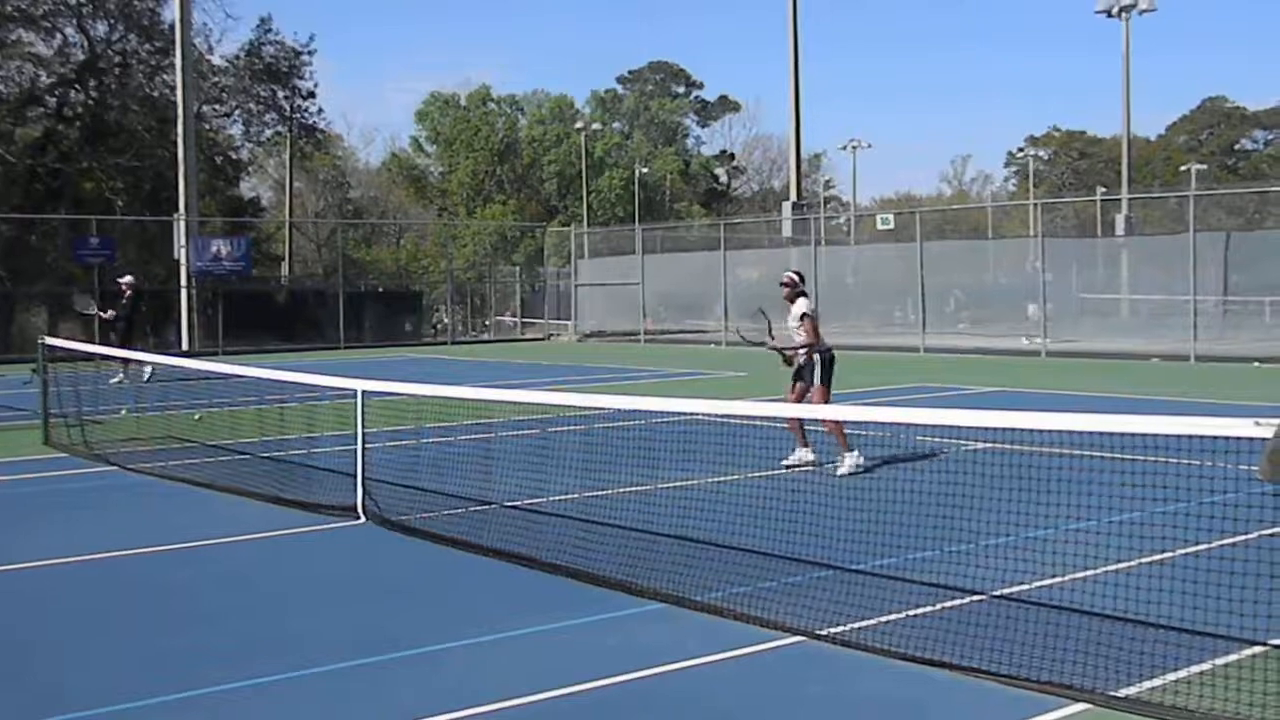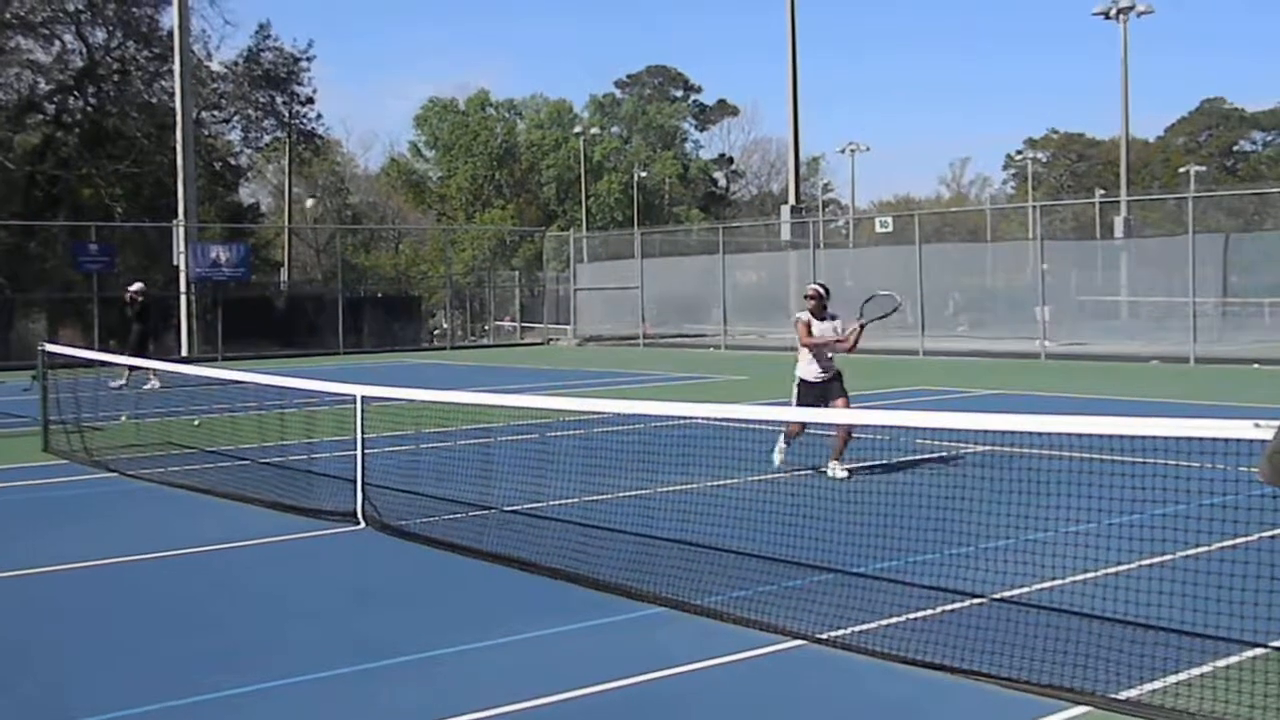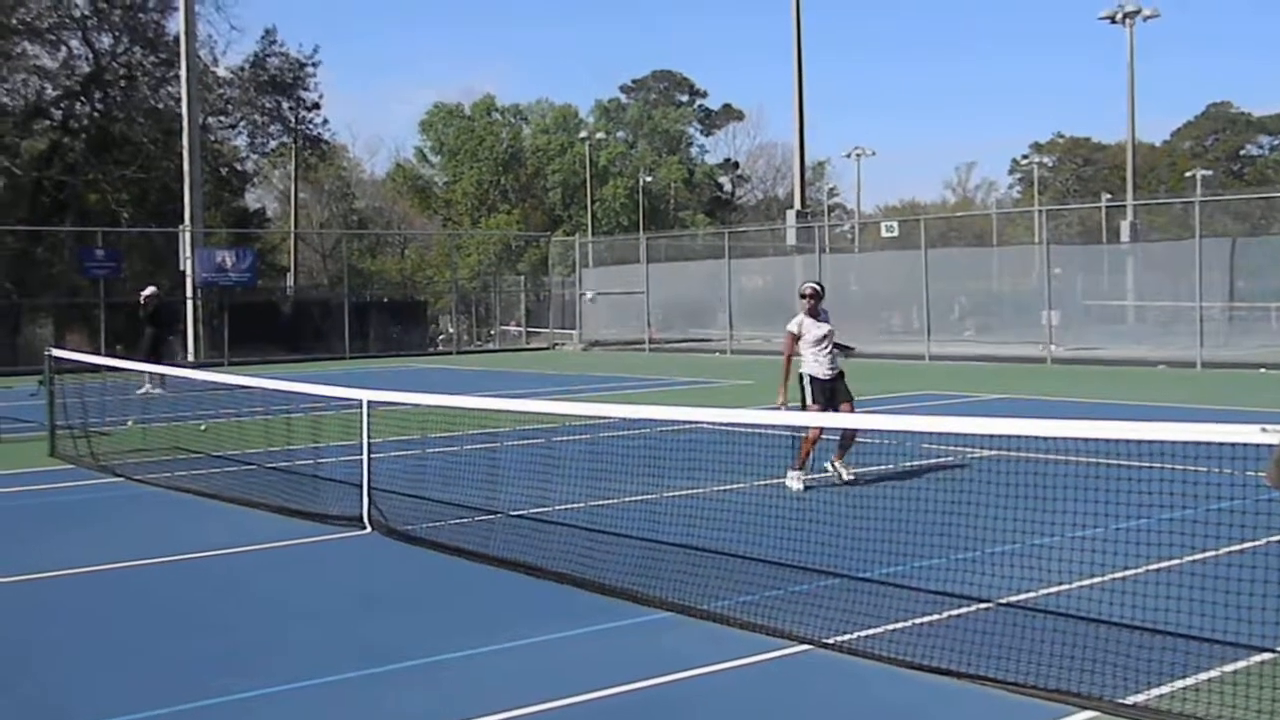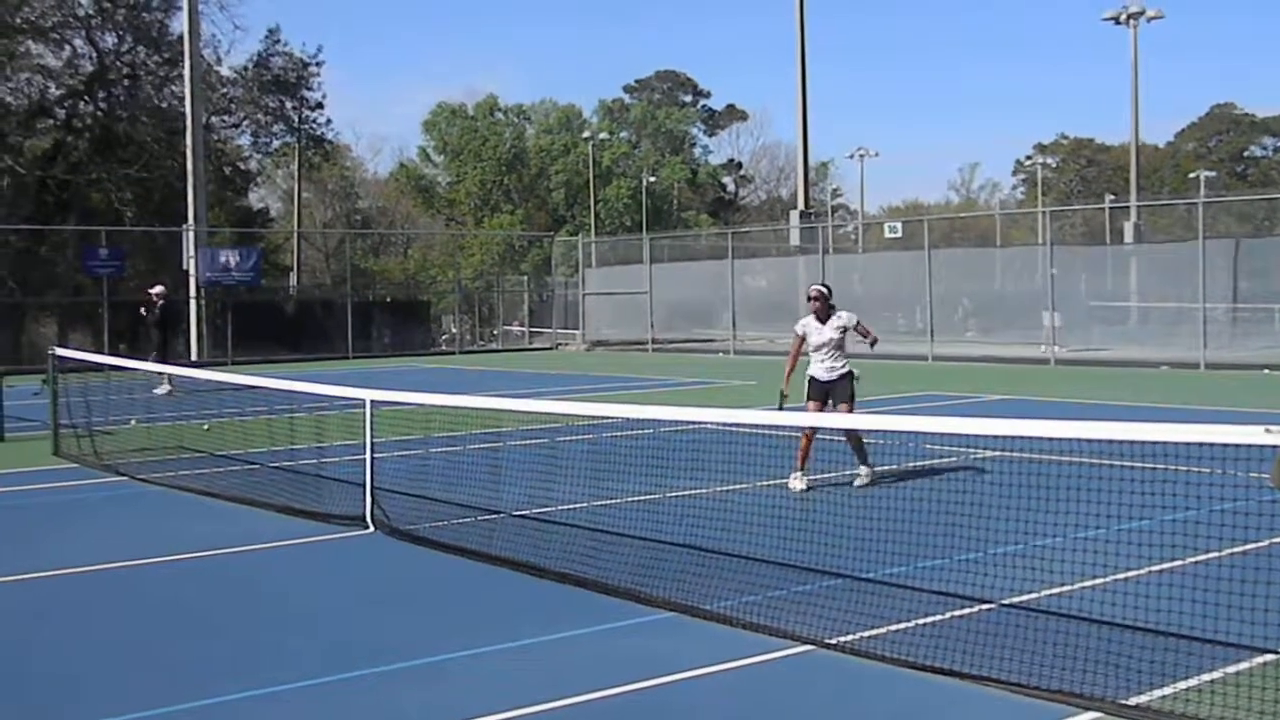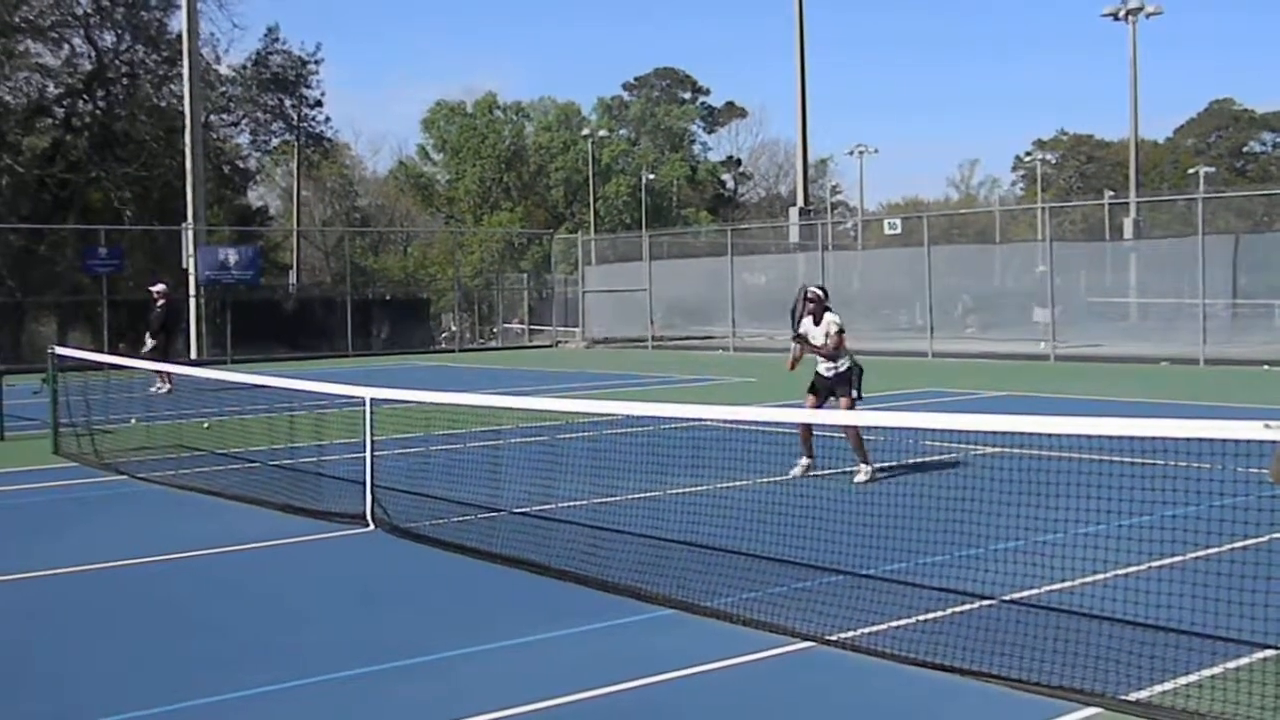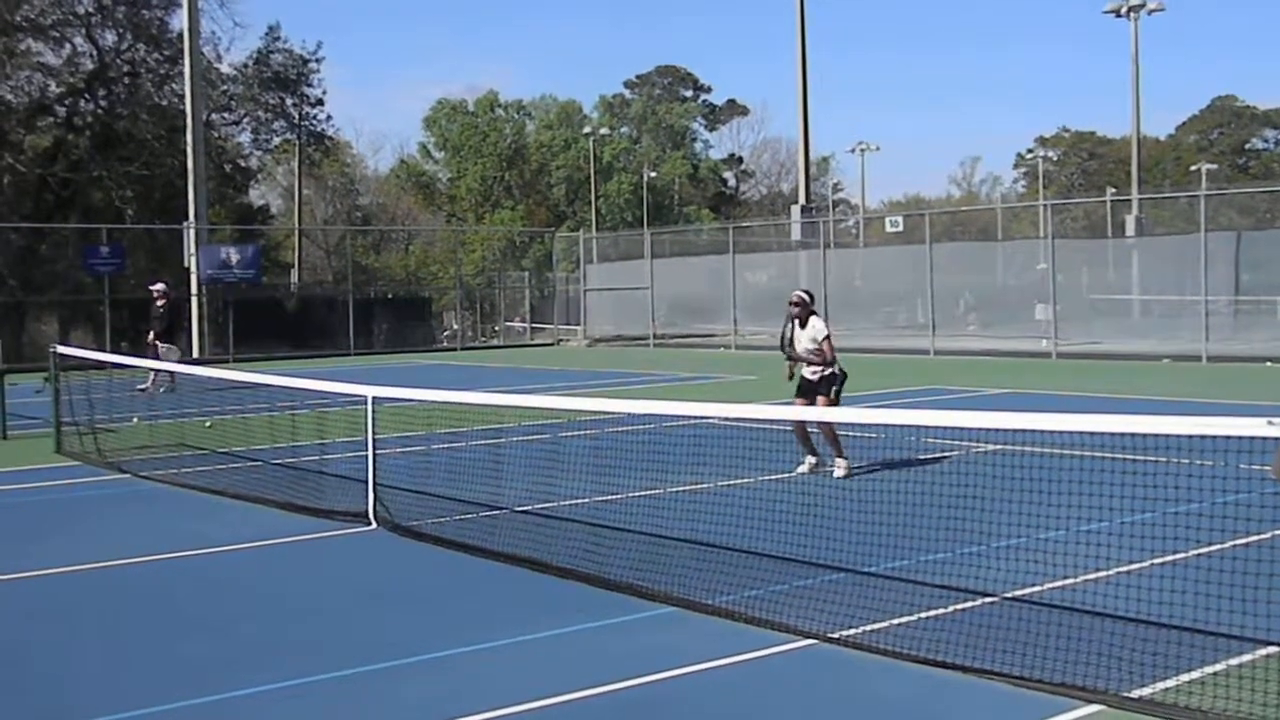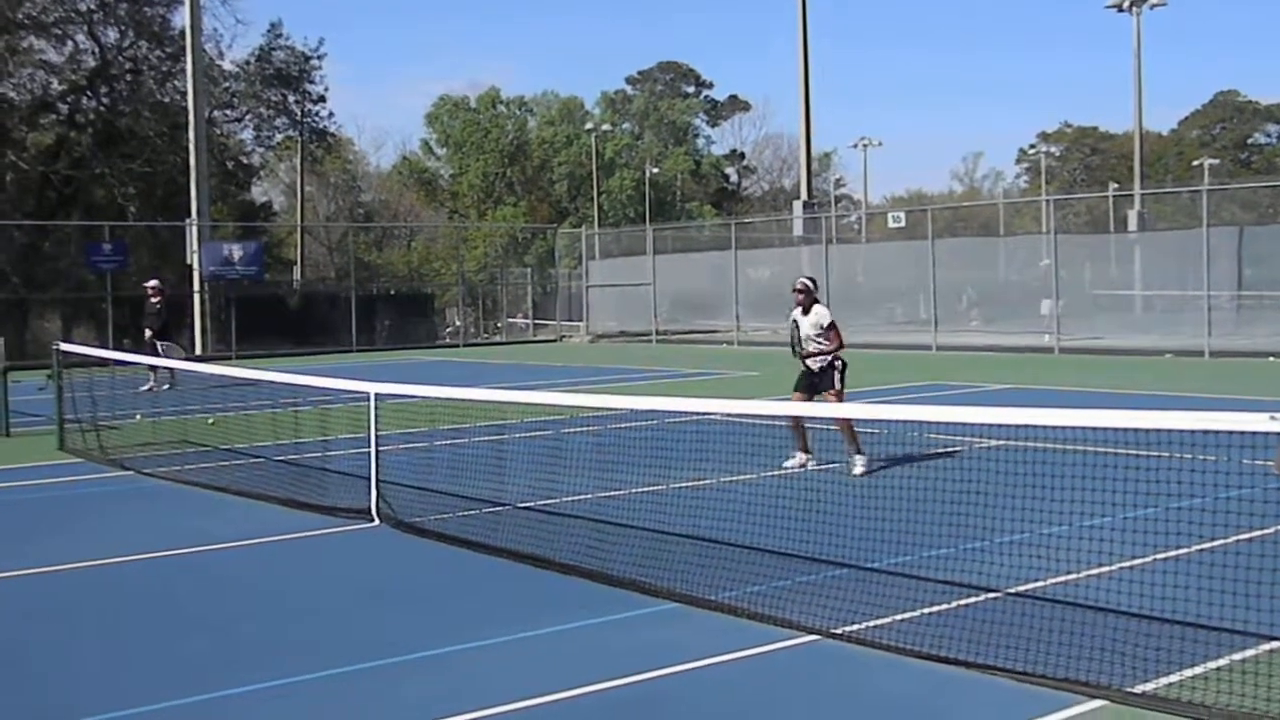
dt=0.4s
person 1, frame 1
left shoulder: (803, 306)
right shoulder: (796, 306)
left elbow: (813, 340)
left wrist: (782, 347)
right wrist: (792, 351)
left hip: (818, 360)
right hip: (806, 361)
right knee: (791, 405)
left ankle: (851, 455)
right ankle: (804, 450)
person 1, frame 2
left shoulder: (835, 320)
right shoulder: (802, 318)
left elbow: (847, 348)
right elbow: (805, 341)
left wrist: (858, 330)
right wrist: (831, 339)
left hip: (830, 378)
right hip: (806, 379)
right knee: (797, 428)
left ankle: (835, 463)
right ankle: (784, 441)
person 1, frame 3
left shoulder: (824, 315)
right shoulder: (797, 323)
right elbow: (788, 358)
left wrist: (839, 347)
right wrist: (783, 392)
left hip: (835, 377)
right hip: (813, 378)
left knee: (851, 426)
right knee: (816, 429)
left ankle: (837, 462)
right ankle: (795, 473)
person 1, frame 4
left shoulder: (843, 317)
right shoulder: (804, 324)
left elbow: (871, 336)
right elbow: (794, 354)
left wrist: (871, 339)
right wrist: (786, 382)
left hip: (841, 377)
right hip: (817, 379)
right knee: (809, 428)
left ankle: (865, 467)
right ankle: (798, 474)
person 1, frame 5
left shoulder: (832, 321)
right shoulder: (805, 322)
left elbow: (832, 354)
right elbow: (800, 347)
left wrist: (808, 344)
right wrist: (794, 359)
left hip: (844, 372)
right hip: (822, 374)
left knee: (846, 421)
left ankle: (865, 466)
right ankle: (807, 460)
person 1, frame 6
left shoulder: (818, 326)
right shoulder: (792, 325)
left elbow: (830, 359)
left wrist: (803, 359)
right wrist: (791, 366)
left hip: (828, 376)
right hip: (807, 378)
right knee: (796, 419)
left ankle: (841, 460)
right ankle: (812, 458)
person 1, frame 7
left shoulder: (822, 313)
right shoulder: (795, 315)
left elbow: (838, 344)
left wrist: (813, 353)
right wrist: (801, 354)
left hip: (830, 367)
right hip: (810, 369)
left ankle: (858, 456)
right ankle: (803, 454)
